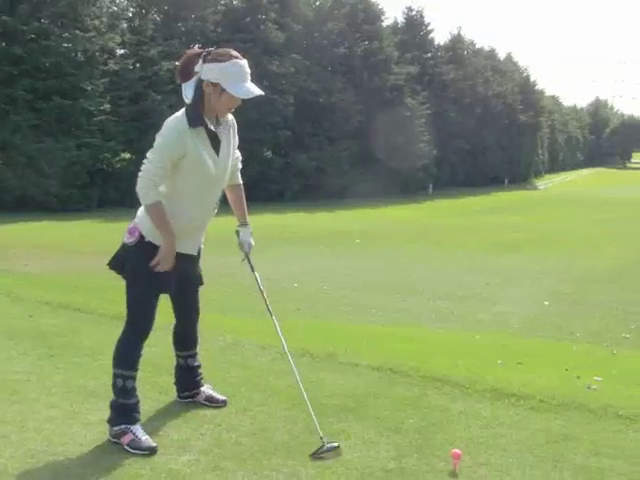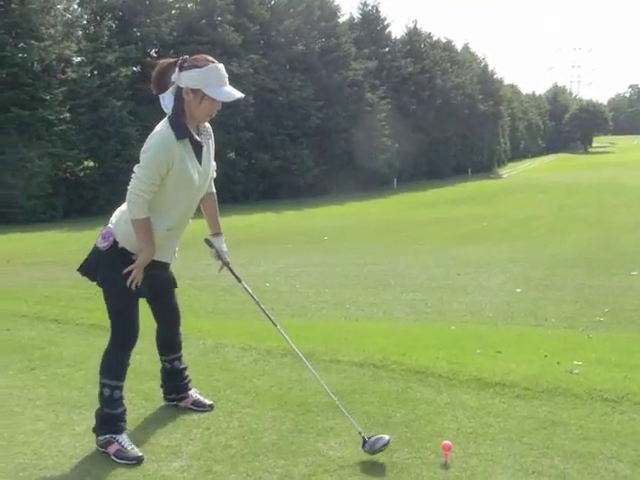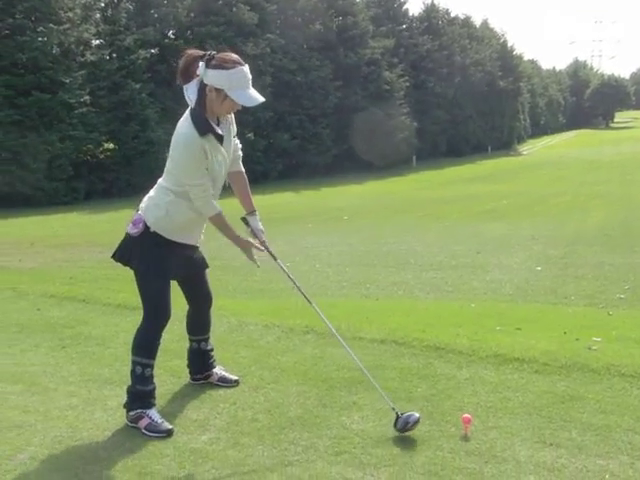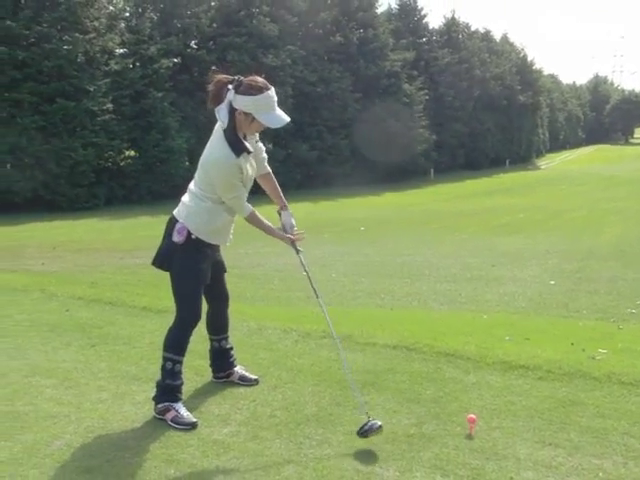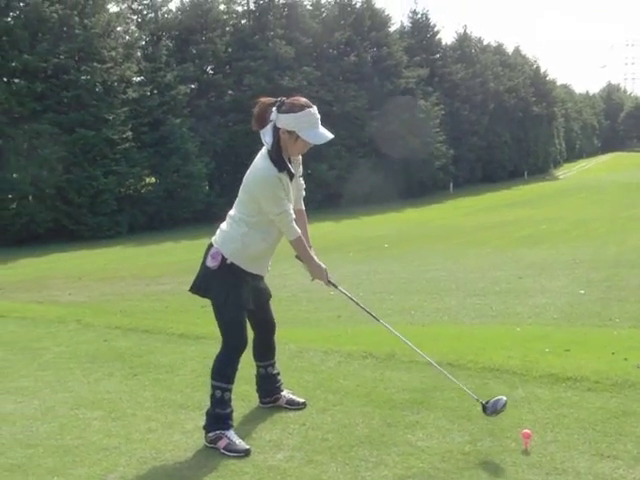
dt=0.7s
person 1, frame 1
left shoulder: (228, 126)
right shoulder: (179, 129)
left elbow: (232, 178)
right elbow: (146, 186)
left wrist: (244, 226)
right wrist: (167, 241)
left hip: (189, 244)
right hip: (153, 243)
left knee: (188, 317)
right knee: (139, 326)
left ankle: (190, 386)
right ankle: (122, 419)
person 1, frame 2
left shoulder: (205, 134)
right shoulder: (165, 140)
left elbow: (207, 188)
right elbow: (137, 201)
left wrist: (217, 237)
right wrist: (145, 253)
left hip: (158, 250)
right hip: (125, 249)
left knee: (170, 321)
right knee: (125, 334)
left ankle: (176, 389)
right ankle: (109, 429)
person 1, frame 3
left shoulder: (223, 120)
right shoulder: (190, 138)
left elbow: (235, 168)
right elbow: (205, 203)
left wrist: (253, 216)
right wrist: (239, 241)
left hip: (184, 234)
right hip: (155, 233)
left knee: (201, 301)
right knee: (157, 314)
left ankle: (202, 368)
right ankle: (139, 405)
person 1, frame 4
left shoulder: (243, 130)
right shoulder: (224, 158)
left elbow: (262, 170)
right elbow: (240, 207)
left wrist: (285, 211)
right wrist: (277, 233)
left hip: (205, 236)
right hip: (190, 236)
left knee: (219, 301)
right knee: (188, 314)
left ankle: (223, 367)
right ankle: (166, 399)
person 1, frame 5
left shoulder: (290, 158)
right shoulder: (266, 175)
left elbow: (298, 207)
right elbow: (287, 225)
left wrist: (310, 253)
right wrist: (312, 263)
left hip: (250, 263)
right hip: (228, 263)
left knee: (265, 328)
right knee: (235, 341)
left ankle: (270, 392)
right ankle: (217, 427)
